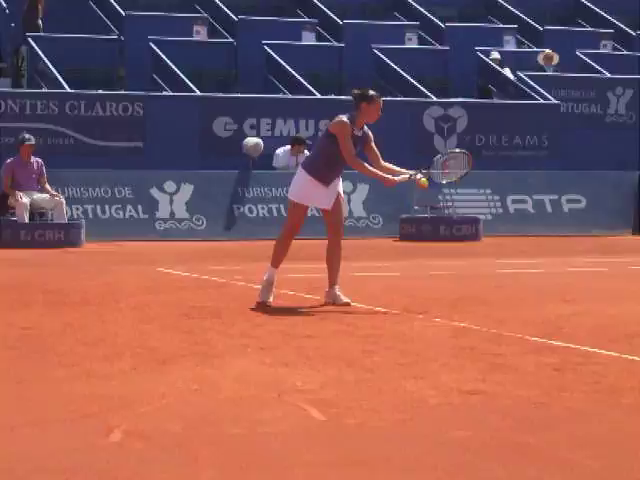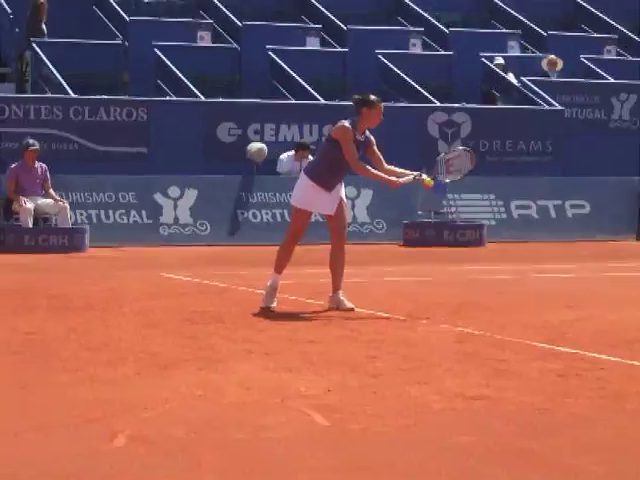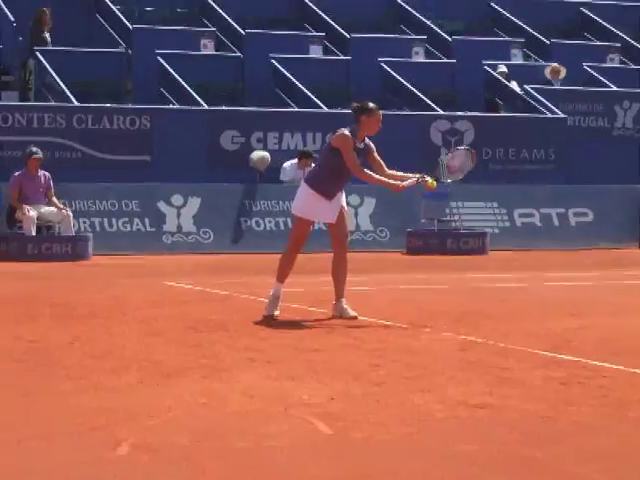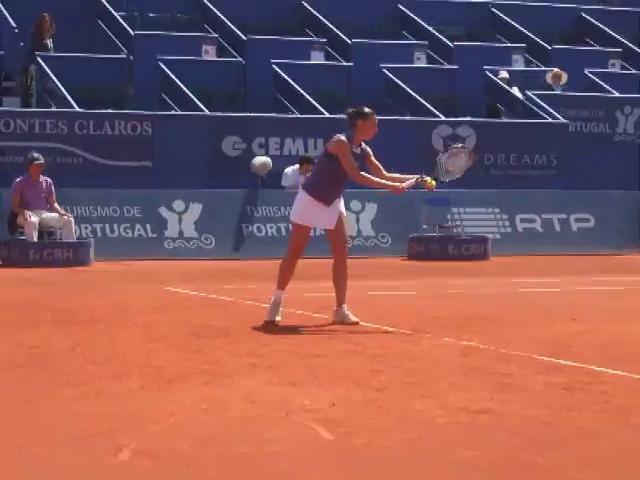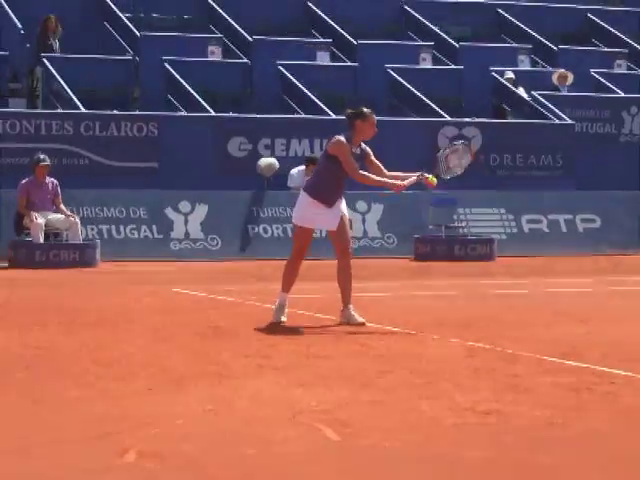
dt=0.1s
person 1, frame 1
left shoulder: (366, 135)
right shoulder: (342, 123)
left elbow: (379, 164)
right elbow: (352, 161)
left wrist: (409, 174)
right wrist: (384, 179)
left hip: (331, 183)
right hip: (308, 179)
left knee: (336, 235)
right knee: (290, 232)
left ankle: (332, 290)
right ankle: (269, 281)
person 1, frame 2
left shoulder: (367, 139)
right shoulder: (344, 128)
left elbow: (383, 167)
right elbow: (356, 166)
left wrist: (414, 174)
right wrist: (389, 181)
left hip: (334, 188)
right hip: (311, 184)
left knee: (340, 240)
right knee: (293, 237)
left ankle: (336, 295)
right ankle: (273, 286)
person 1, frame 3
left shoulder: (367, 146)
right shoulder: (344, 136)
left elbow: (385, 172)
right elbow: (358, 172)
left wrist: (416, 177)
right wrist: (392, 185)
left hip: (335, 197)
right hip: (312, 193)
left knee: (341, 248)
right knee: (295, 246)
left ankle: (340, 303)
right ankle: (275, 296)
person 1, frame 4
left shoulder: (364, 151)
right shoulder: (340, 142)
left elbow: (384, 175)
right elbow: (357, 176)
left wrist: (416, 178)
right wrist: (391, 187)
left hip: (333, 202)
right hip: (310, 199)
left knee: (341, 254)
right knee: (294, 253)
left ankle: (341, 309)
right ankle: (276, 302)
person 1, frame 5
left shoulder: (363, 150)
right shoulder: (339, 143)
left elbow: (384, 174)
right elbow: (357, 175)
left wrist: (417, 176)
right wrist: (392, 185)
left hip: (335, 204)
right hip: (311, 201)
left knee: (345, 255)
right knee: (298, 255)
left ankle: (347, 310)
right ankle: (281, 304)
